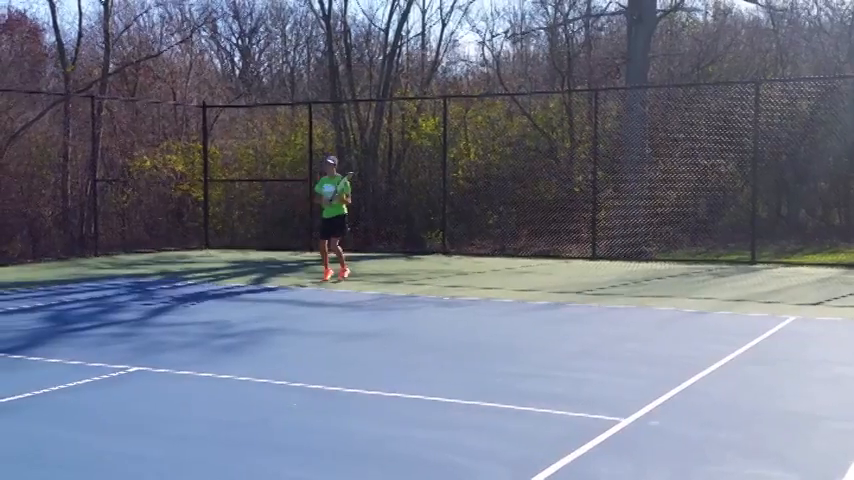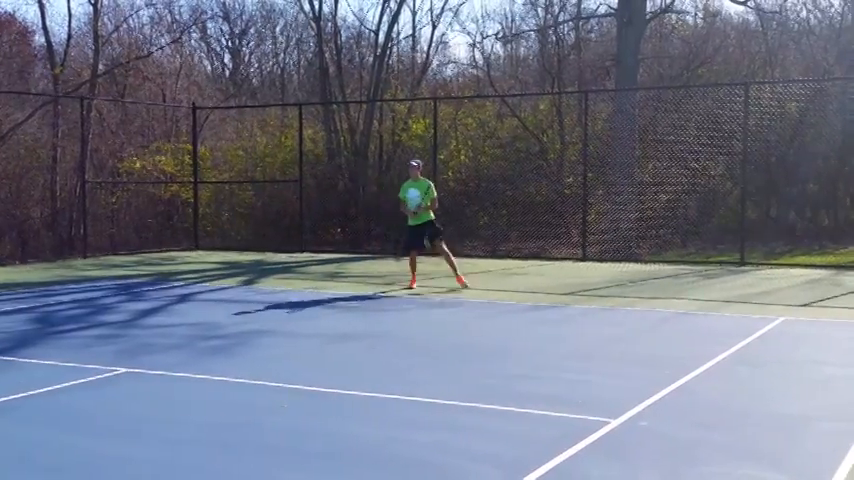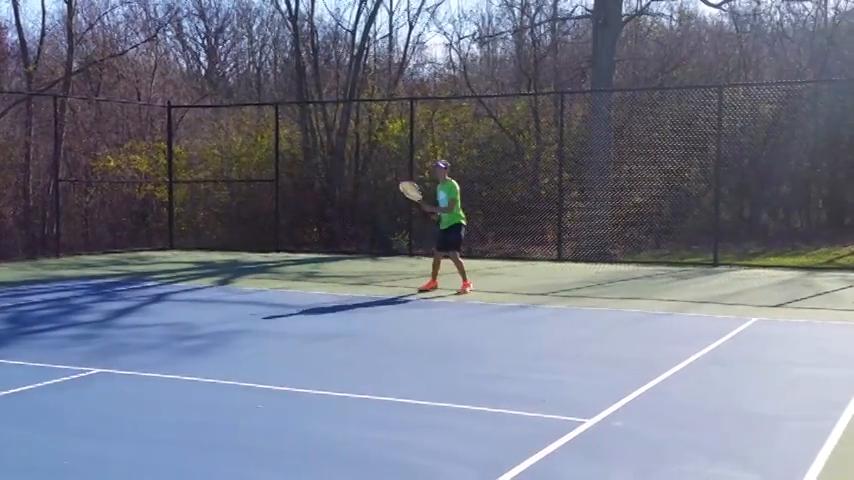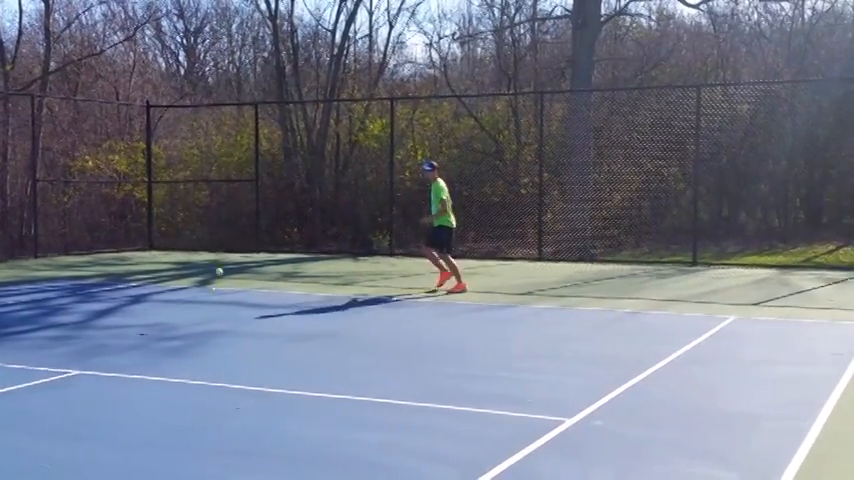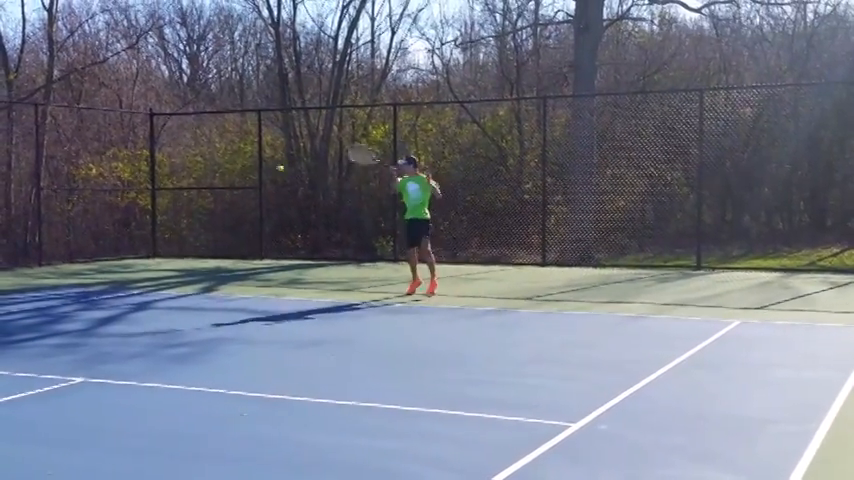
dt=0.7s
person 1, frame 1
left shoulder: (342, 181)
right shoulder: (322, 181)
left elbow: (349, 201)
right elbow: (317, 198)
left wrist: (340, 199)
right wrist: (324, 203)
left hip: (339, 215)
right hip: (326, 216)
left knee: (333, 243)
right knee: (322, 244)
left ankle: (344, 268)
right ankle: (327, 270)
person 1, frame 2
left shoulder: (428, 184)
right shoulder: (405, 186)
left elbow: (435, 205)
right elbow: (402, 206)
left wrist: (422, 209)
right wrist: (408, 212)
left hip: (428, 220)
right hip: (413, 223)
left knee: (442, 248)
right knee: (412, 253)
left ankle: (458, 276)
right ankle: (413, 278)
person 1, frame 3
left shoulder: (452, 186)
right shoulder: (439, 186)
left elbow: (450, 208)
left wrist: (431, 209)
right wrist: (436, 213)
left hip: (456, 223)
right hip: (444, 225)
left knee: (453, 254)
right knee: (437, 254)
left ankle: (466, 283)
right ankle: (433, 282)
person 1, frame 4
left shoulder: (438, 186)
right shoulder: (435, 185)
left elbow: (444, 209)
left wrist: (430, 218)
right wrist: (432, 219)
left hip: (444, 224)
right hip: (439, 224)
left ankle: (461, 284)
right ankle: (445, 272)
person 1, frame 5
left shoulder: (425, 179)
right shoulder: (404, 180)
left elbow: (438, 196)
right elbow: (396, 188)
left wrist: (432, 185)
right wrist: (394, 175)
left hip: (423, 218)
right hip: (410, 219)
left knee: (425, 248)
right knee: (411, 251)
left ankle: (433, 279)
right ankle: (415, 280)
